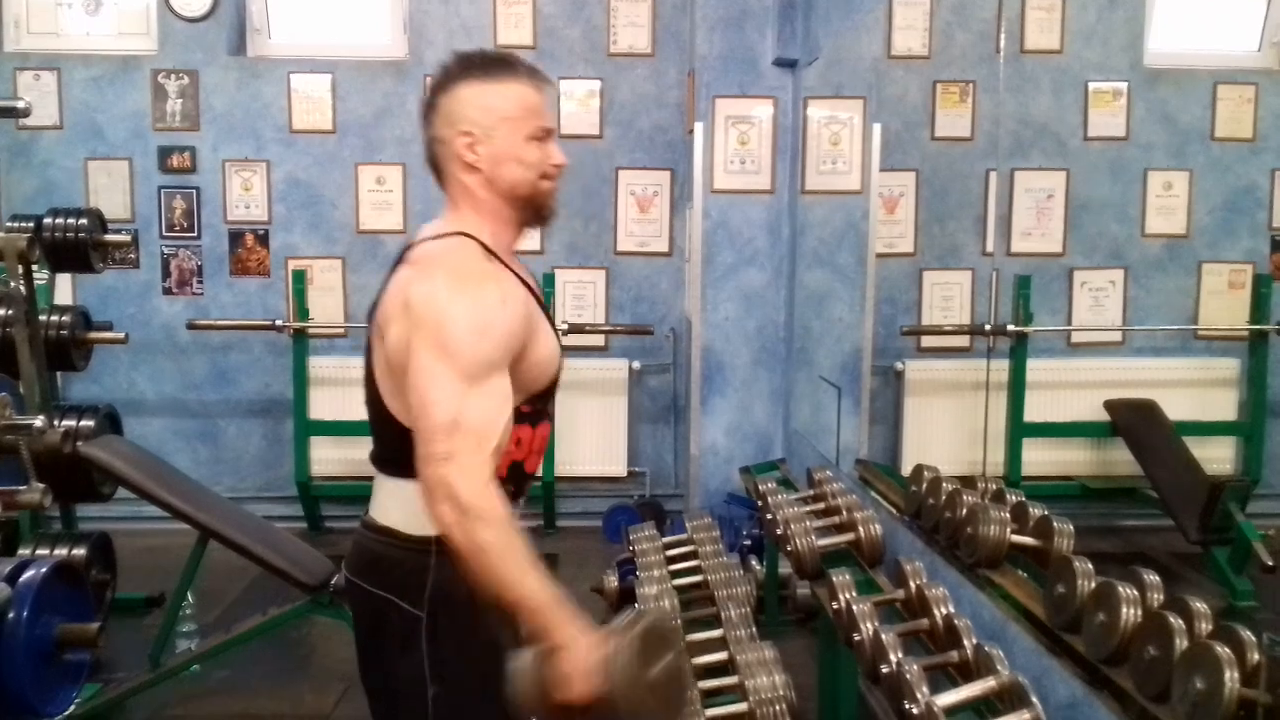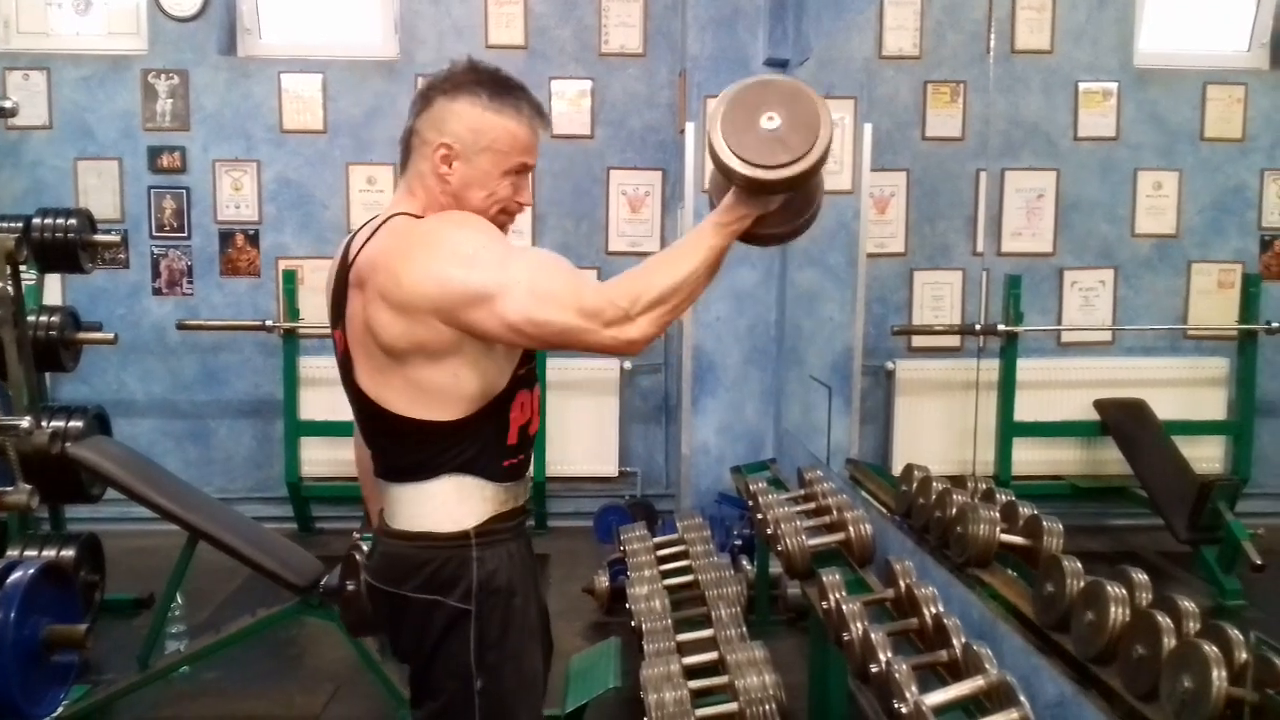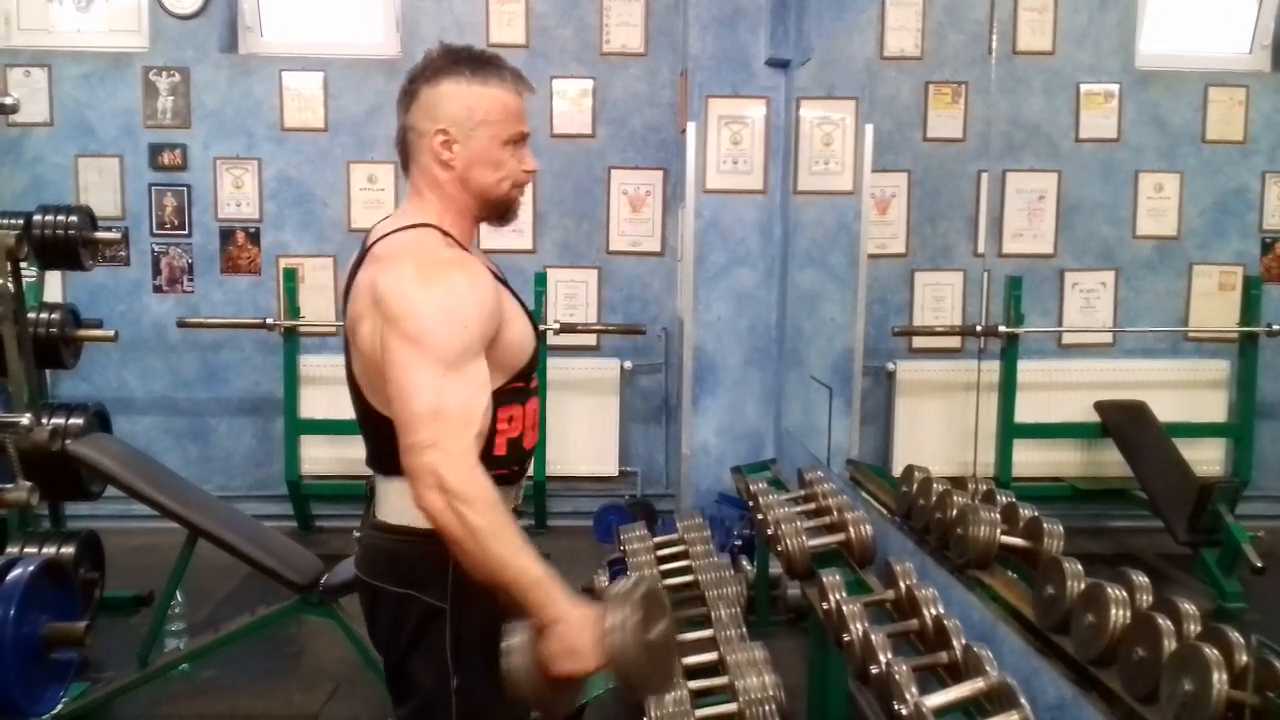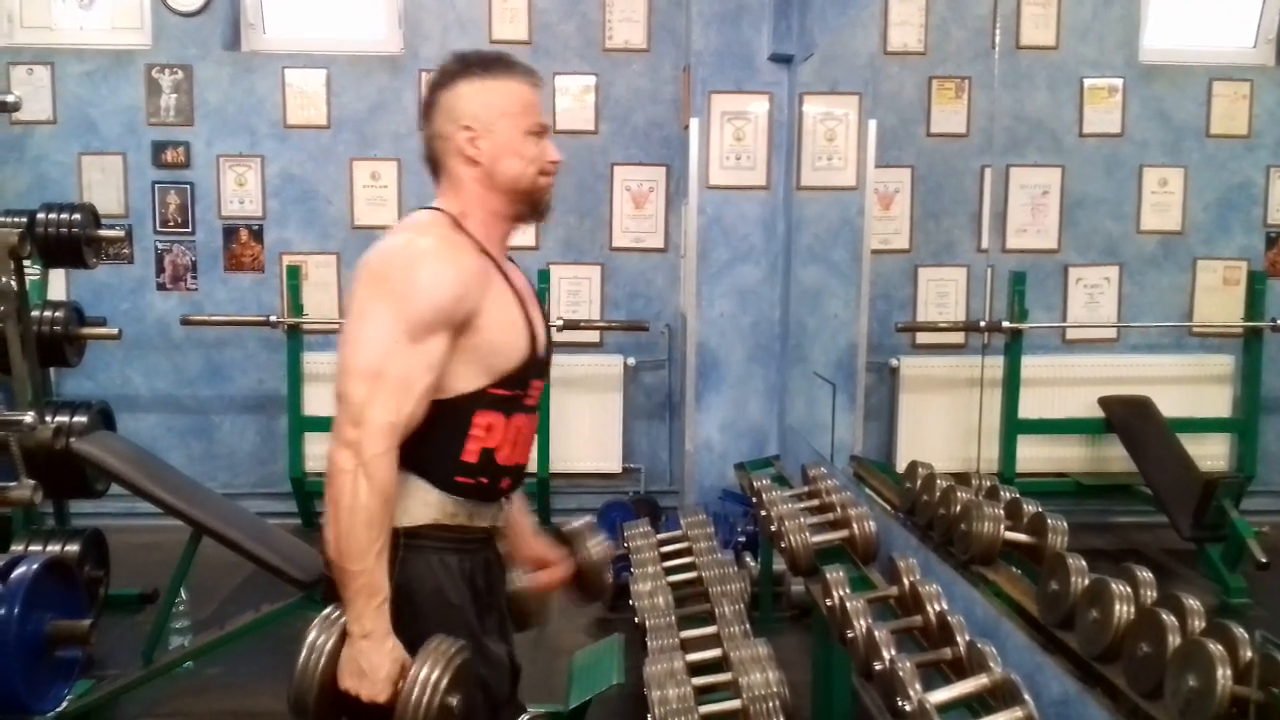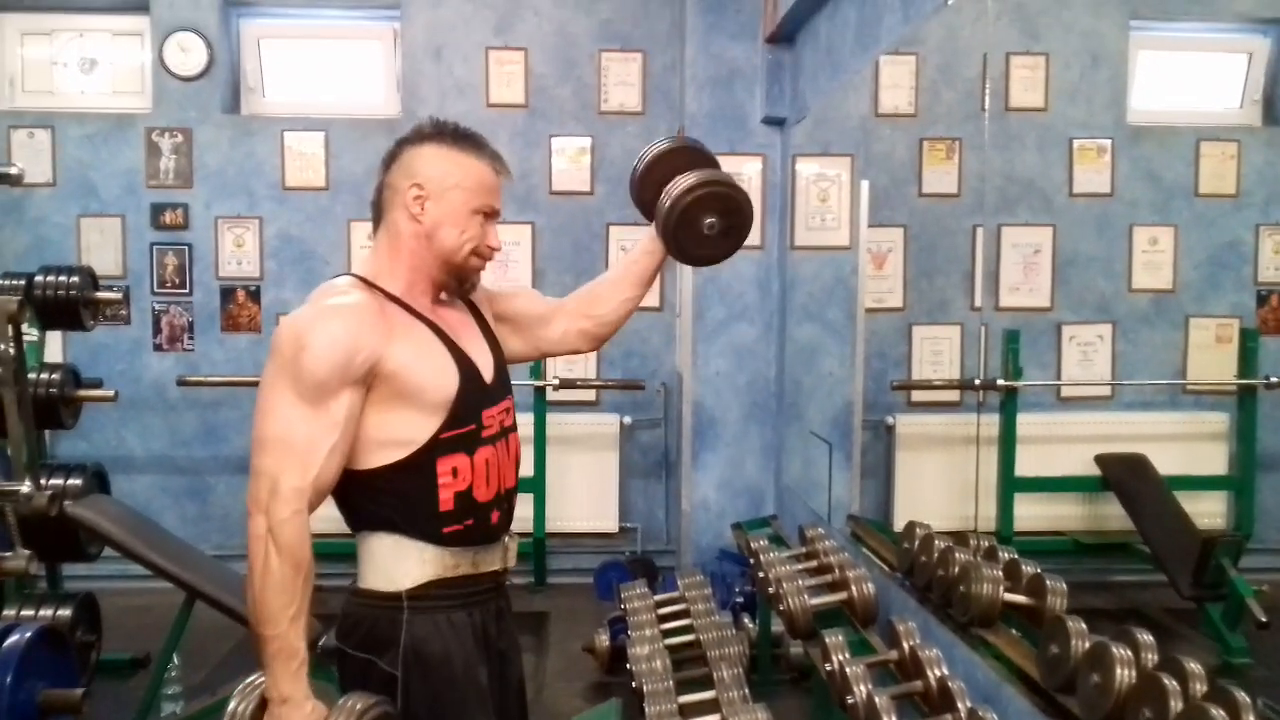
dt=0.7s
person 1, frame 1
left shoulder: (464, 260)
right shoulder: (463, 286)
right elbow: (461, 492)
right wrist: (564, 633)
left hip: (448, 558)
right hip: (426, 573)
person 1, frame 2
left shoulder: (378, 252)
right shoulder: (437, 252)
right elbow: (612, 319)
left wrist: (389, 542)
right wrist: (734, 216)
left hip: (431, 551)
right hip: (463, 568)
person 1, frame 3
left shoulder: (414, 253)
right shoulder: (431, 276)
right elbow: (446, 481)
right wrist: (557, 610)
left hip: (443, 558)
right hip: (441, 571)
person 1, frame 4
left shoulder: (491, 267)
right shoulder: (427, 265)
right elbow: (364, 446)
left wrist: (521, 535)
right wrist: (372, 630)
left hip: (466, 560)
right hip: (407, 571)
person 1, frame 5
left shoulder: (471, 312)
right shoulder: (339, 326)
left elbow: (577, 322)
right elbow: (277, 513)
left wrist: (662, 239)
left hip: (483, 613)
right hip: (409, 631)
